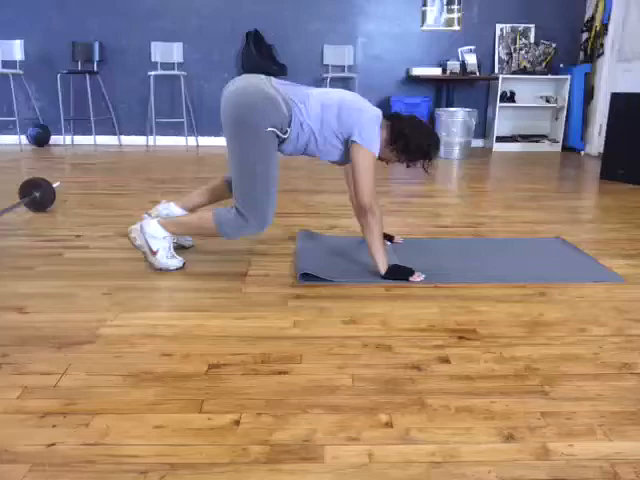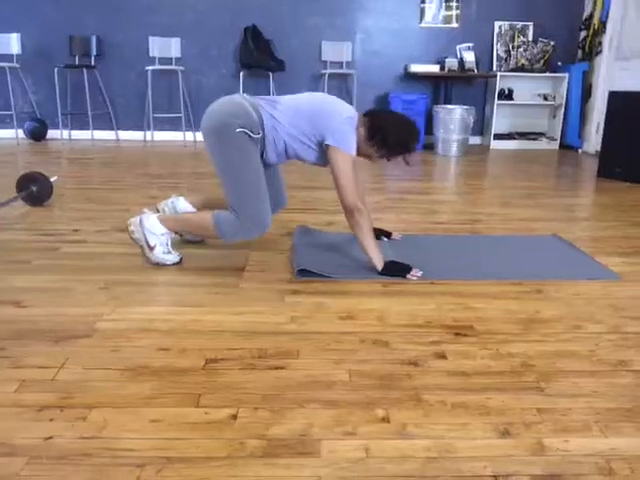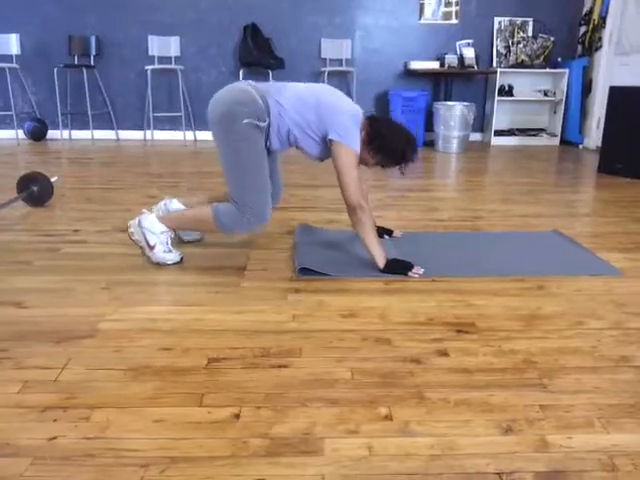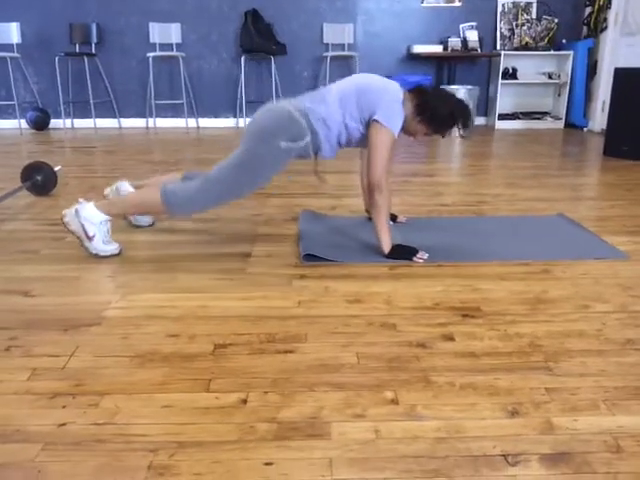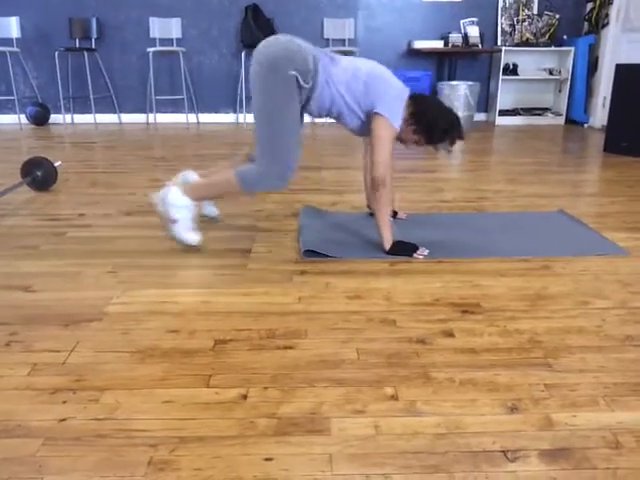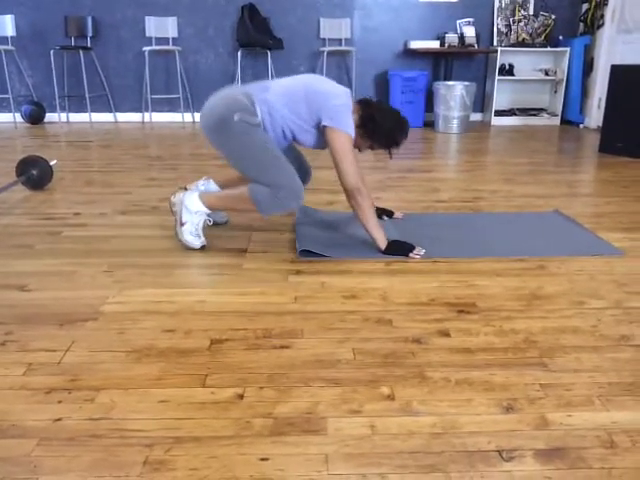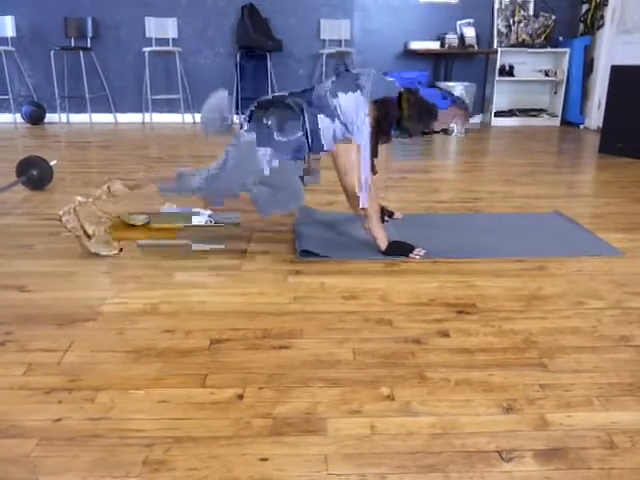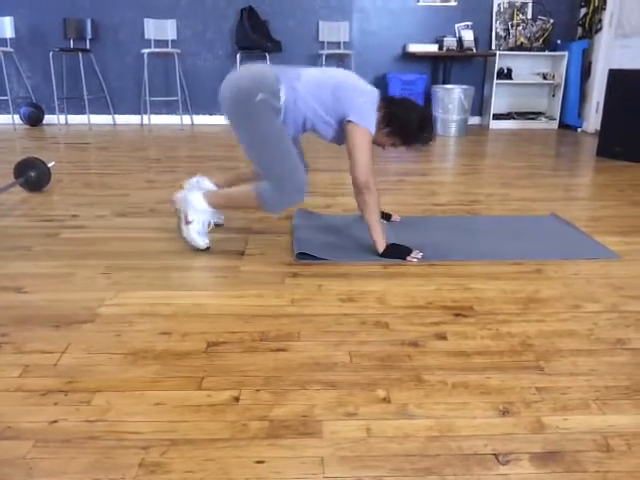
dt=0.5s
person 1, frame 1
left shoulder: (360, 123)
right shoulder: (370, 130)
left elbow: (356, 194)
right elbow: (367, 205)
left wrist: (373, 234)
right wrist: (385, 268)
left hip: (249, 93)
right hip: (257, 110)
left knee: (251, 177)
right knee: (254, 218)
left ankle: (175, 209)
right ankle: (157, 230)
person 1, frame 2
left shoulder: (348, 122)
right shoulder: (343, 130)
left elbow: (351, 188)
right elbow: (353, 204)
left wrist: (367, 230)
right wrist: (381, 264)
left hip: (238, 120)
right hip: (233, 124)
left knee: (274, 204)
right knee: (252, 224)
left ankle: (184, 206)
right ankle: (156, 225)
person 1, frame 3
left shoulder: (356, 123)
right shoulder: (348, 131)
left elbow: (356, 198)
right elbow: (355, 204)
left wrist: (370, 228)
right wrist: (383, 262)
left hip: (244, 108)
right hip: (238, 112)
left knee: (268, 197)
right knee: (254, 216)
left ankle: (178, 207)
right ankle: (152, 227)
person 1, frame 4
left shoulder: (387, 96)
right shoulder: (392, 108)
left elbow: (368, 170)
right elbow: (378, 182)
left wrist: (377, 213)
right wrist: (389, 246)
left hip: (286, 120)
right hip: (285, 131)
left knee: (212, 183)
right knee: (204, 194)
left ankle: (128, 190)
right ankle: (93, 212)
person 1, frame 5
left shoulder: (382, 99)
right shoulder: (391, 106)
left elbow: (373, 169)
right elbow: (380, 178)
left wrist: (378, 207)
right wrist: (389, 243)
left hip: (283, 60)
right hip: (286, 66)
left knee: (277, 159)
right knee: (276, 172)
left ankle: (194, 182)
right ankle: (180, 194)
person 1, frame 6
left shoulder: (343, 103)
right shoulder: (341, 114)
left elbow: (349, 173)
right elbow: (353, 186)
left wrist: (370, 208)
right wrist: (384, 243)
left hip: (237, 112)
right hip: (229, 115)
left knee: (299, 176)
right knee: (288, 195)
left ankle: (211, 188)
right ankle: (196, 203)
person 1, frame 7
left shoulder: (362, 104)
right shoulder: (355, 117)
left elbow: (360, 176)
right elbow: (355, 189)
left wrist: (374, 208)
right wrist: (384, 243)
right hip: (238, 115)
person 1, frame 8
left shoulder: (373, 106)
right shoulder: (364, 113)
left elbow: (362, 168)
right elbow: (364, 184)
left wrist: (373, 212)
right wrist: (382, 246)
left hip: (262, 88)
right hip: (251, 94)
left knee: (288, 173)
right knee: (290, 191)
left ankle: (206, 188)
right ankle: (200, 202)
